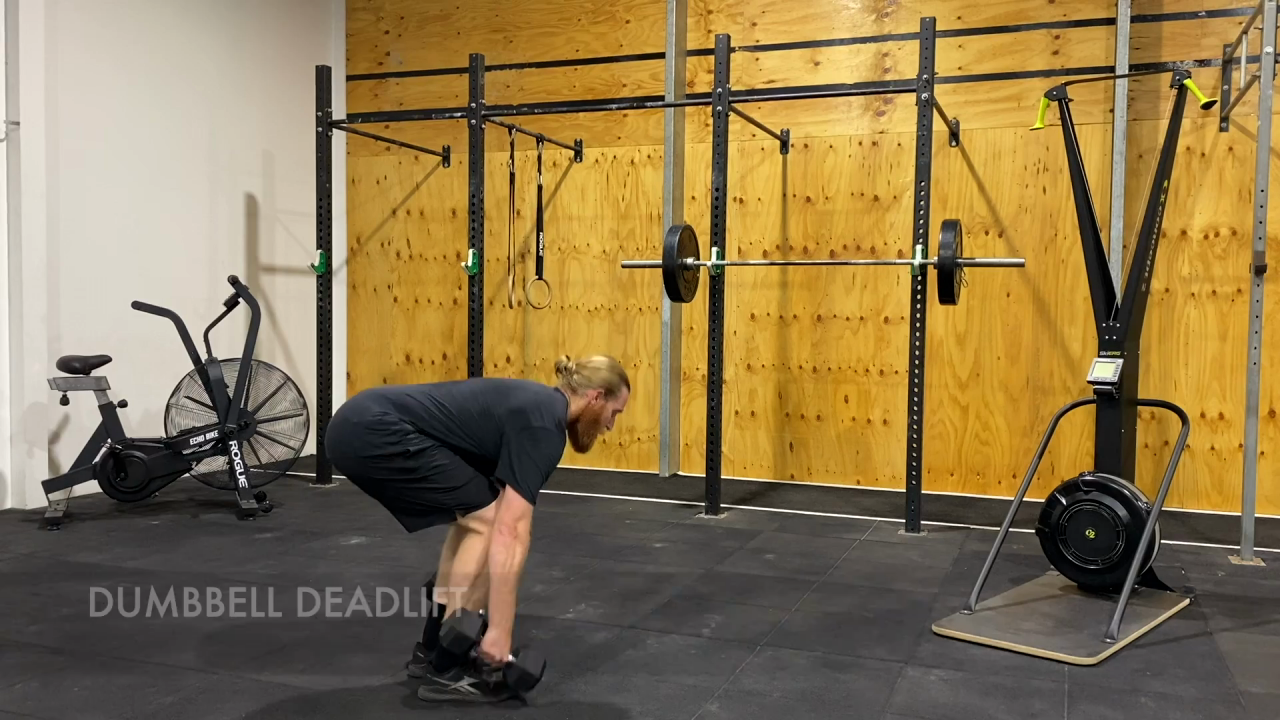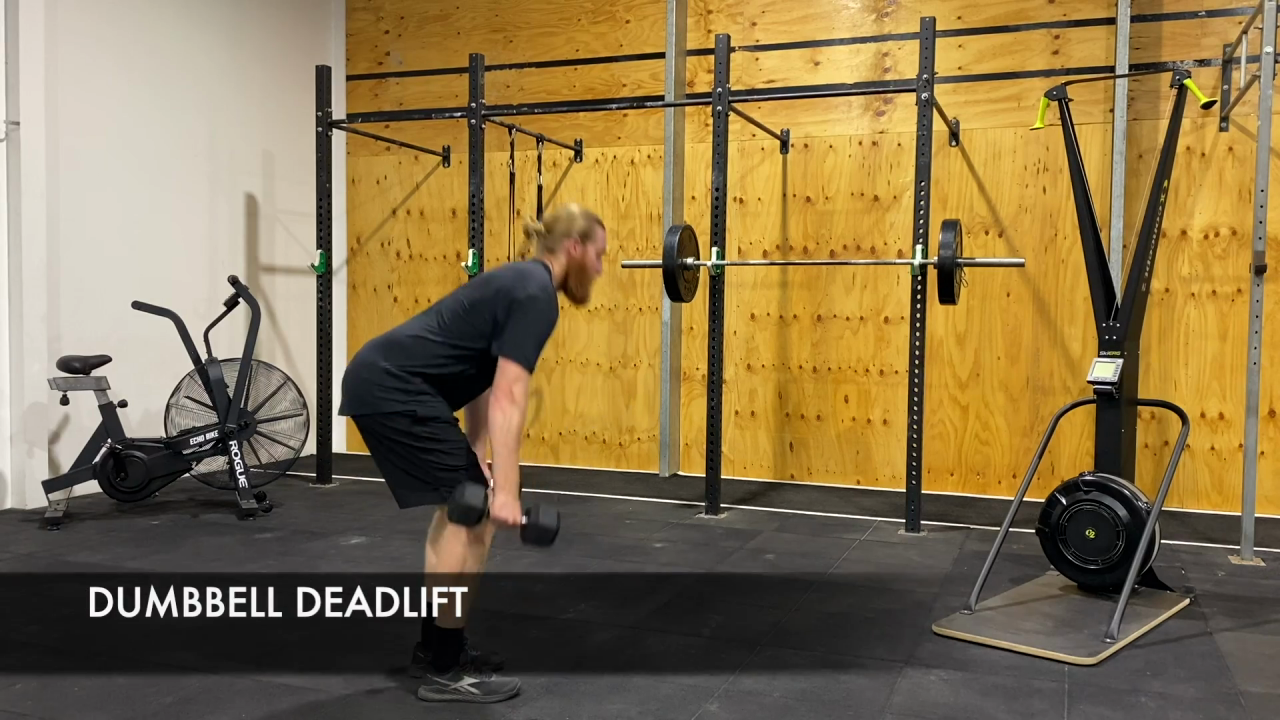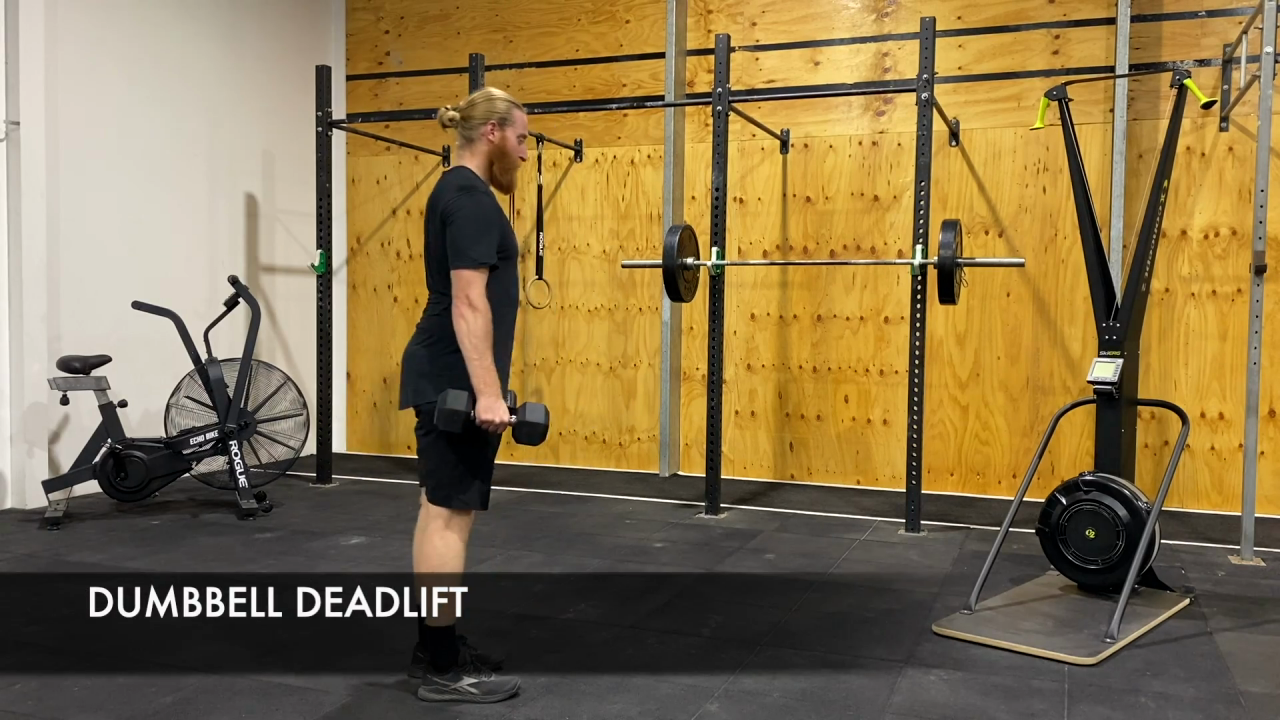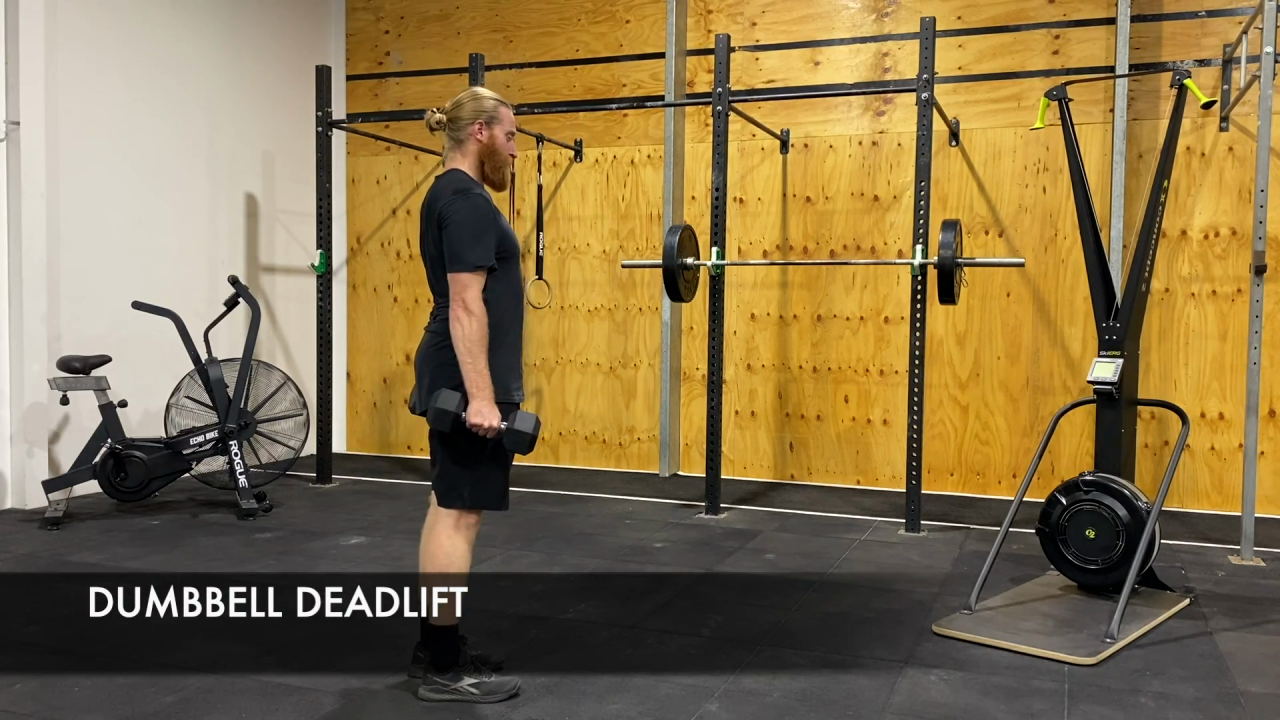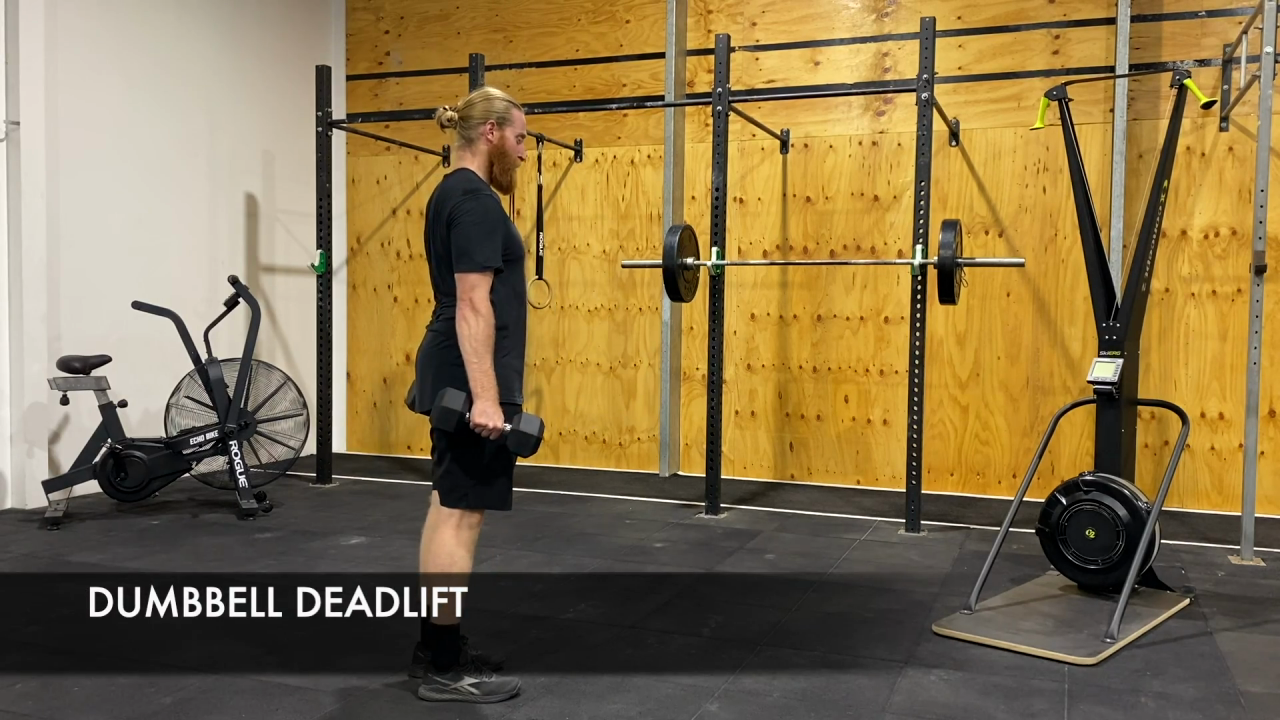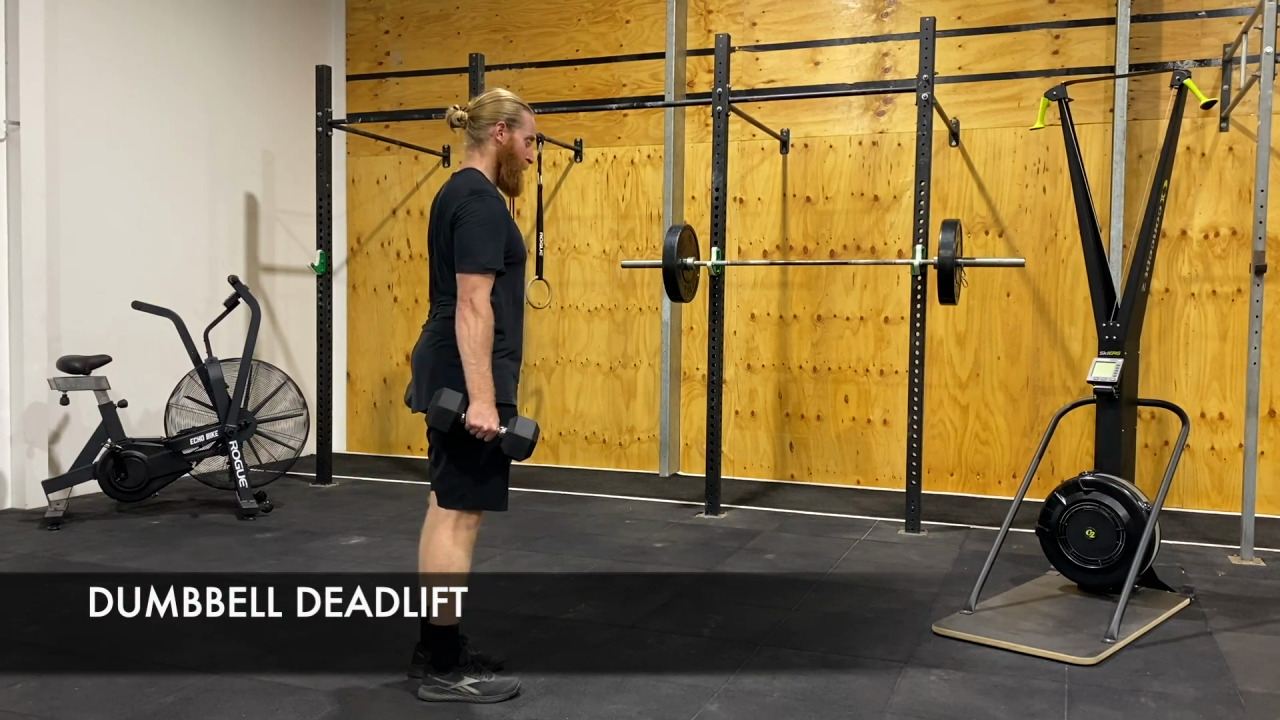
dt=0.4s
person 1, frame 1
left shoulder: (536, 405)
right shoulder: (543, 427)
right elbow: (510, 534)
right wrist: (499, 631)
left hip: (358, 426)
right hip: (373, 434)
left knee: (476, 514)
right knee: (486, 521)
left ankle: (435, 646)
right ankle: (448, 666)
person 1, frame 2
left shoulder: (522, 284)
right shoulder: (537, 298)
left elbow: (486, 386)
right elbow: (509, 398)
left wrist: (476, 461)
right wrist: (507, 492)
left hip: (379, 379)
right hip: (393, 390)
left ankle: (437, 646)
right ankle: (446, 667)
person 1, frame 3
left shoulder: (459, 191)
right shoulder: (471, 198)
right elbow: (470, 303)
right wrist: (490, 393)
left hip: (442, 375)
right hip: (453, 379)
left knee: (444, 509)
right knee: (453, 514)
left ankle: (436, 646)
right ankle: (442, 665)
person 1, frame 4
left shoulder: (451, 195)
right shoulder: (466, 200)
right elbow: (466, 305)
right wrist: (482, 396)
left hip: (456, 377)
right hip: (468, 381)
left knee: (448, 509)
right knee: (460, 515)
left ankle: (436, 646)
right ankle: (444, 665)
person 1, frame 5
left shoulder: (453, 194)
right shoulder: (475, 201)
right elbow: (473, 306)
right wrist: (487, 397)
left hip: (455, 376)
right hip: (472, 381)
left knee: (448, 507)
right knee: (462, 514)
left ankle: (436, 646)
right ankle: (445, 666)
person 1, frame 6
left shoulder: (458, 194)
right shoulder: (480, 200)
right elbow: (473, 306)
right wrist: (483, 398)
left hip: (450, 374)
right hip: (466, 380)
left knee: (446, 508)
right knee: (460, 515)
left ankle: (437, 646)
right ankle: (444, 666)
